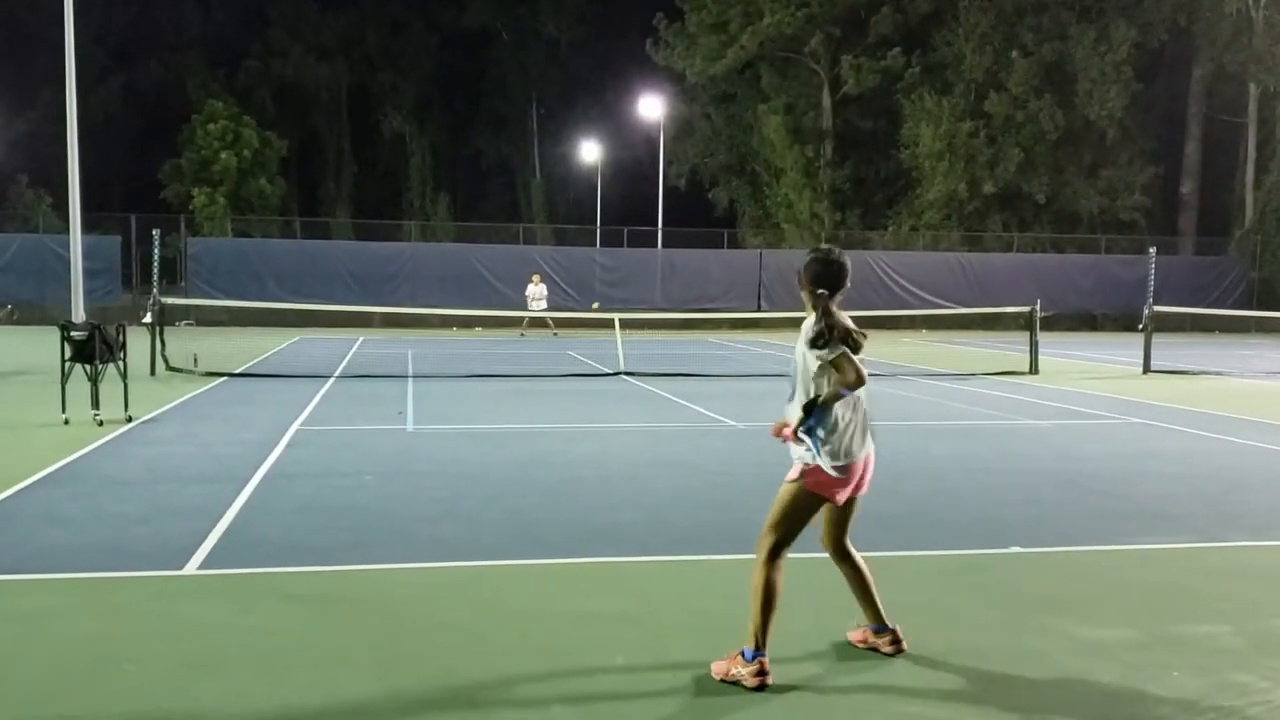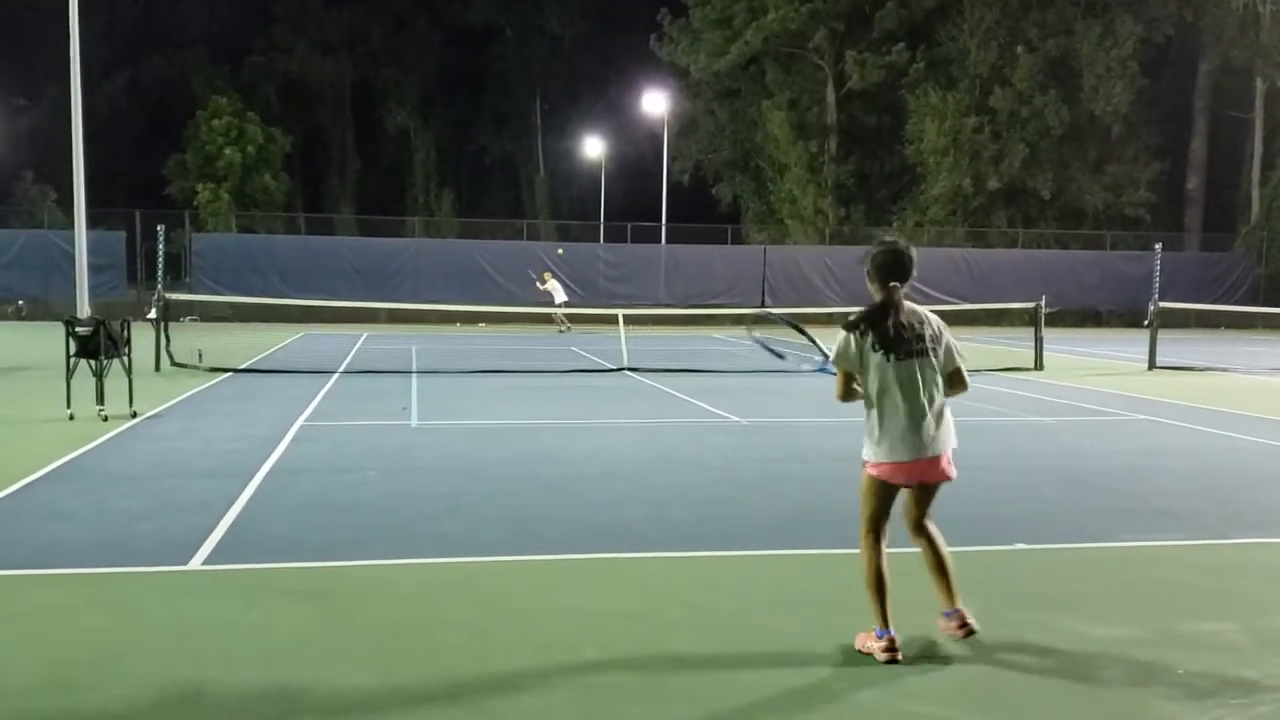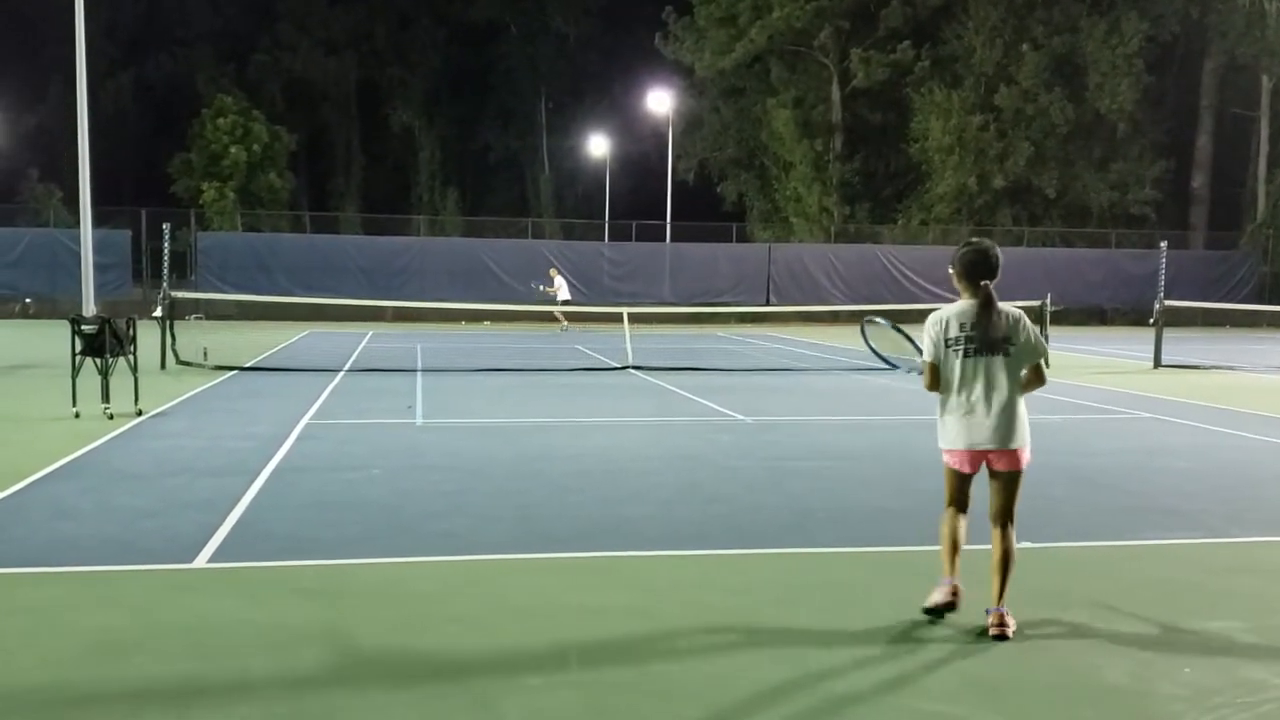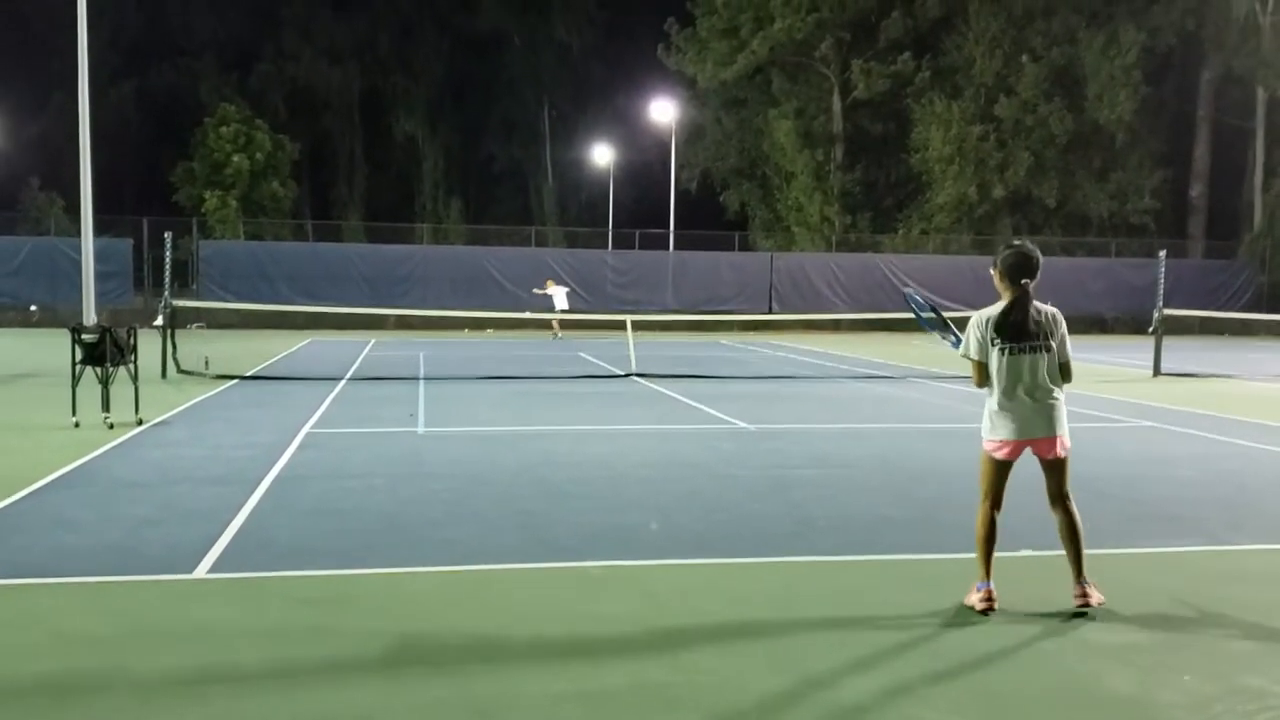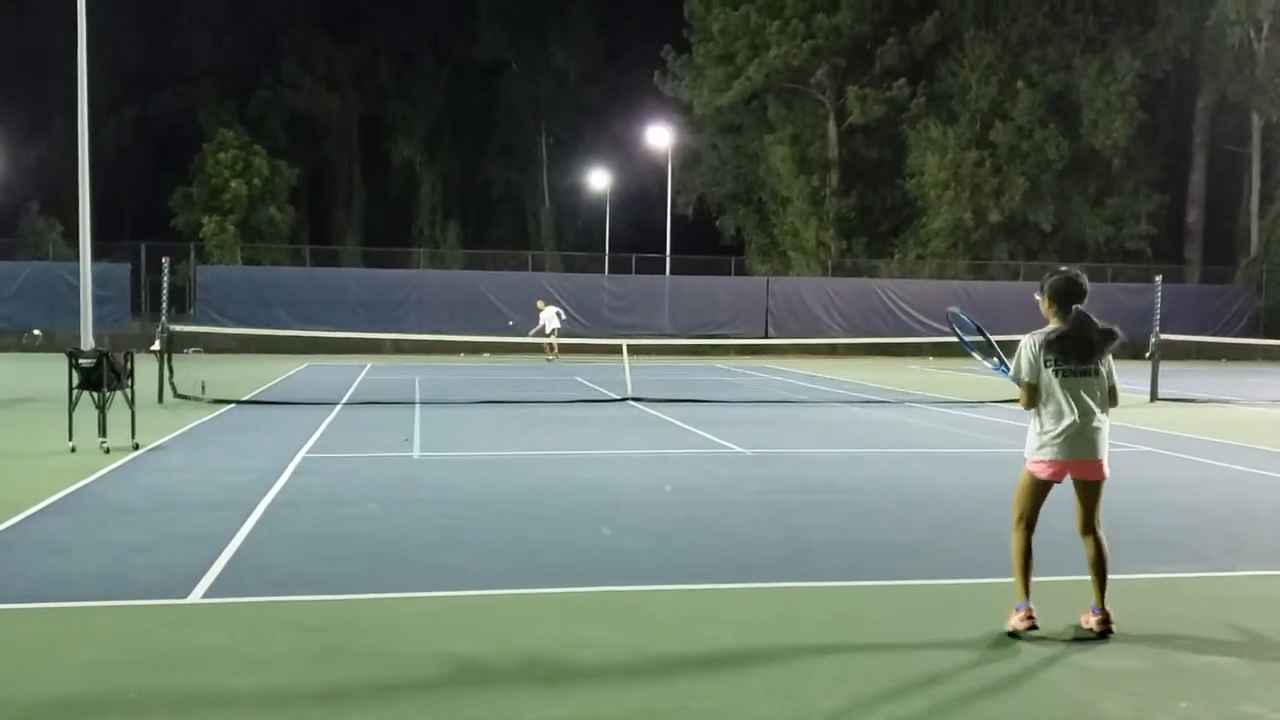
dt=0.4s
person 1, frame 1
left shoulder: (817, 327)
right shoulder: (839, 325)
left elbow: (856, 377)
left wrist: (817, 406)
right wrist: (802, 422)
left hip: (826, 461)
right hip: (856, 455)
left knee: (769, 552)
right knee: (837, 546)
left ankle: (753, 661)
right ankle: (883, 631)
person 1, frame 2
left shoulder: (859, 325)
right shoulder: (930, 322)
left elbow: (843, 392)
right elbow: (959, 385)
left hip: (889, 448)
right hip: (935, 444)
left knee: (872, 537)
right knee: (920, 523)
left ankle: (884, 637)
right ankle: (954, 614)
person 1, frame 3
left shoulder: (940, 320)
right shoulder: (1015, 320)
left elbow: (931, 383)
right elbow: (1037, 378)
left hip: (961, 434)
right hip: (1006, 435)
left knee: (955, 508)
right knee: (1001, 521)
left ankle: (949, 584)
right ankle: (998, 613)
person 1, frame 4
left shoulder: (984, 320)
right shoulder: (1052, 317)
left elbow: (980, 380)
right elbow: (1066, 375)
left hip: (1004, 424)
right hip: (1049, 423)
left knee: (989, 505)
right knee: (1061, 501)
left ankle: (984, 590)
right ankle: (1081, 586)
person 1, frame 5
left shoulder: (1035, 342)
right shoulder: (1101, 341)
left elbow: (1027, 401)
right elbow: (1112, 399)
left hip: (1050, 447)
right hip: (1092, 446)
left knee: (1022, 525)
right knee: (1089, 527)
left ankle: (1025, 609)
right ankle: (1099, 612)
